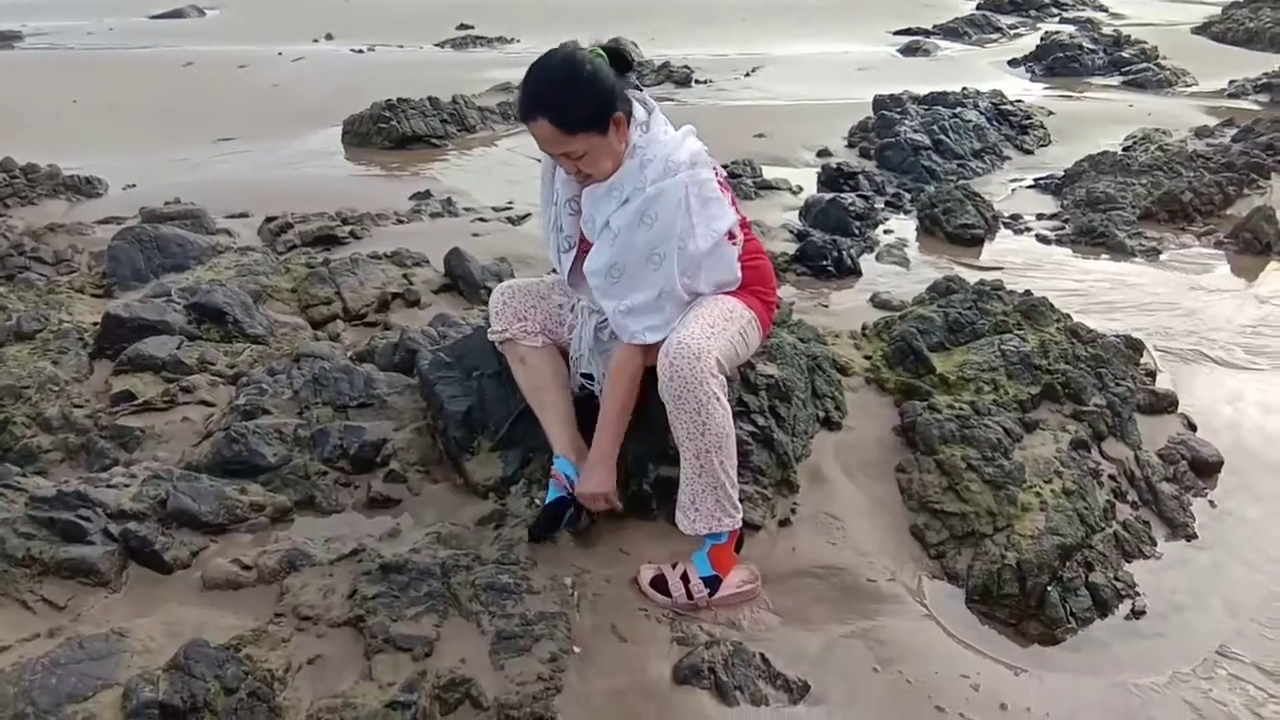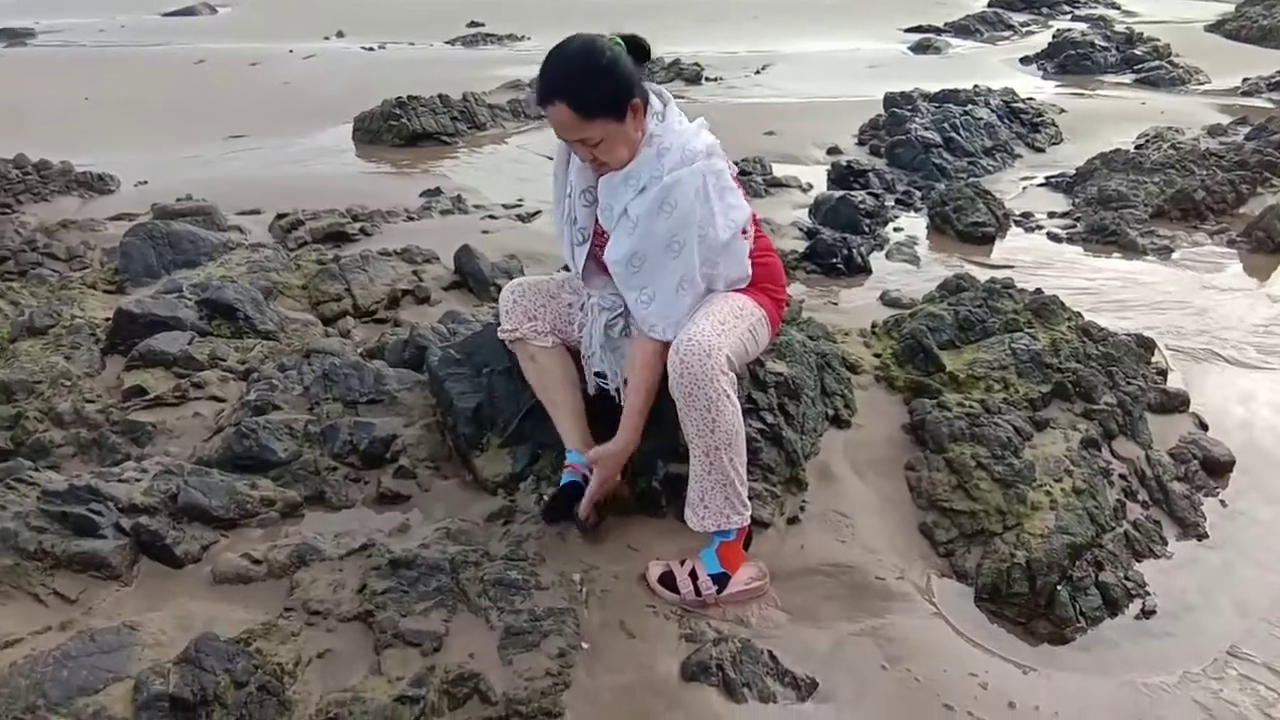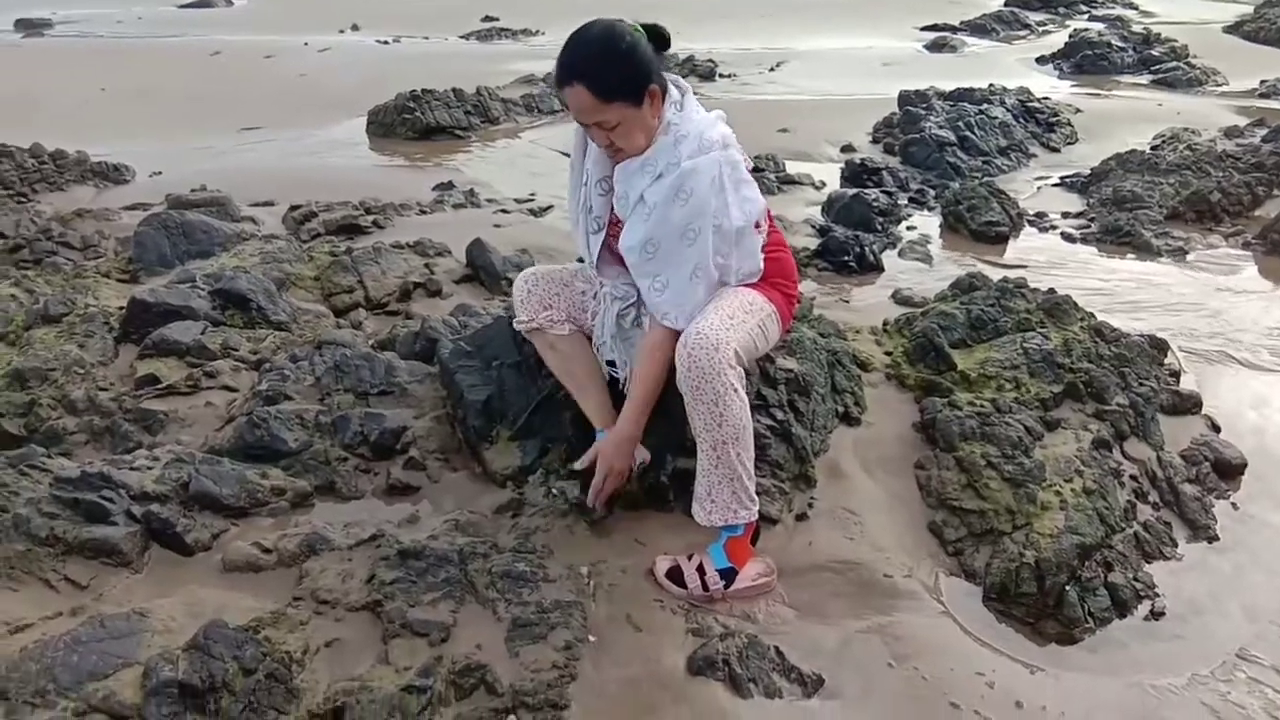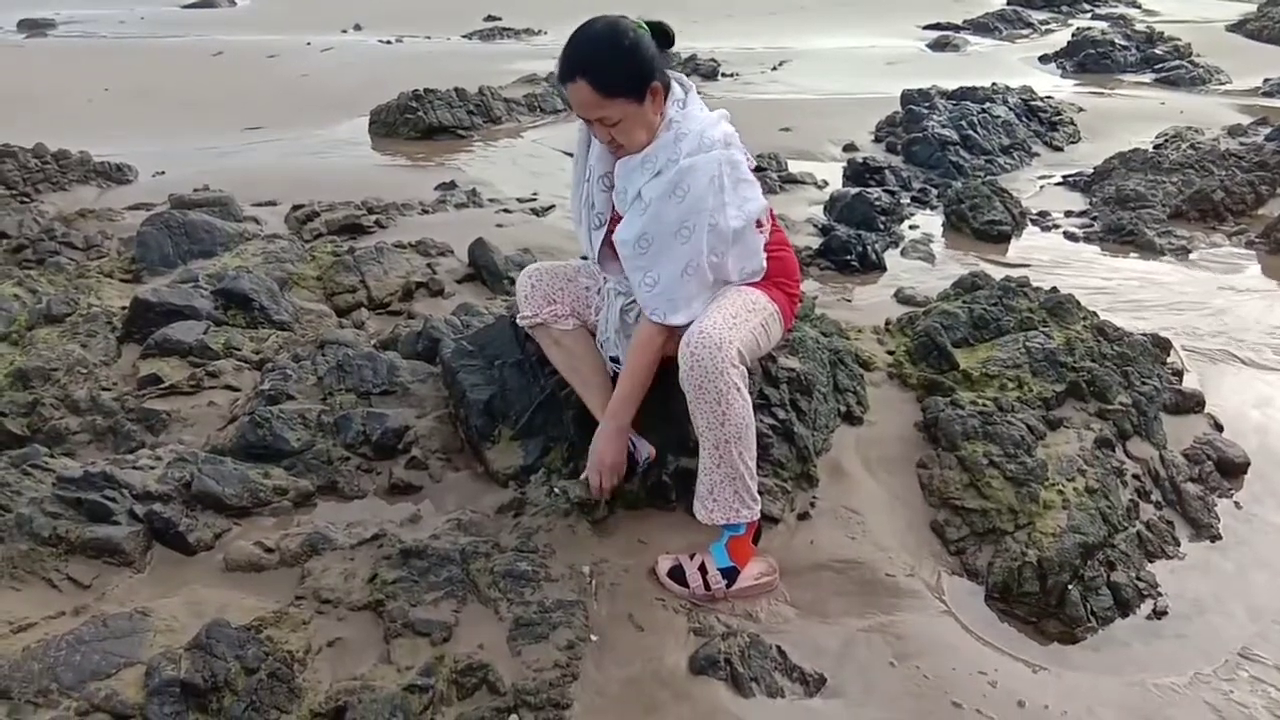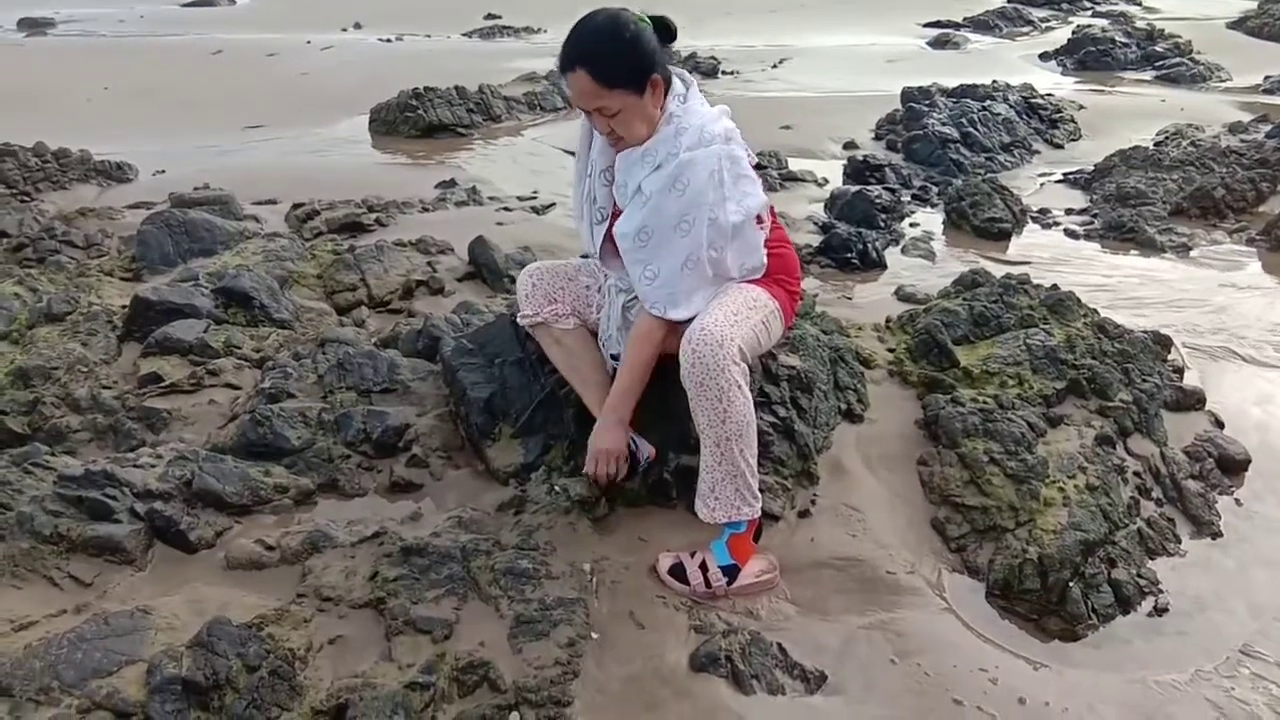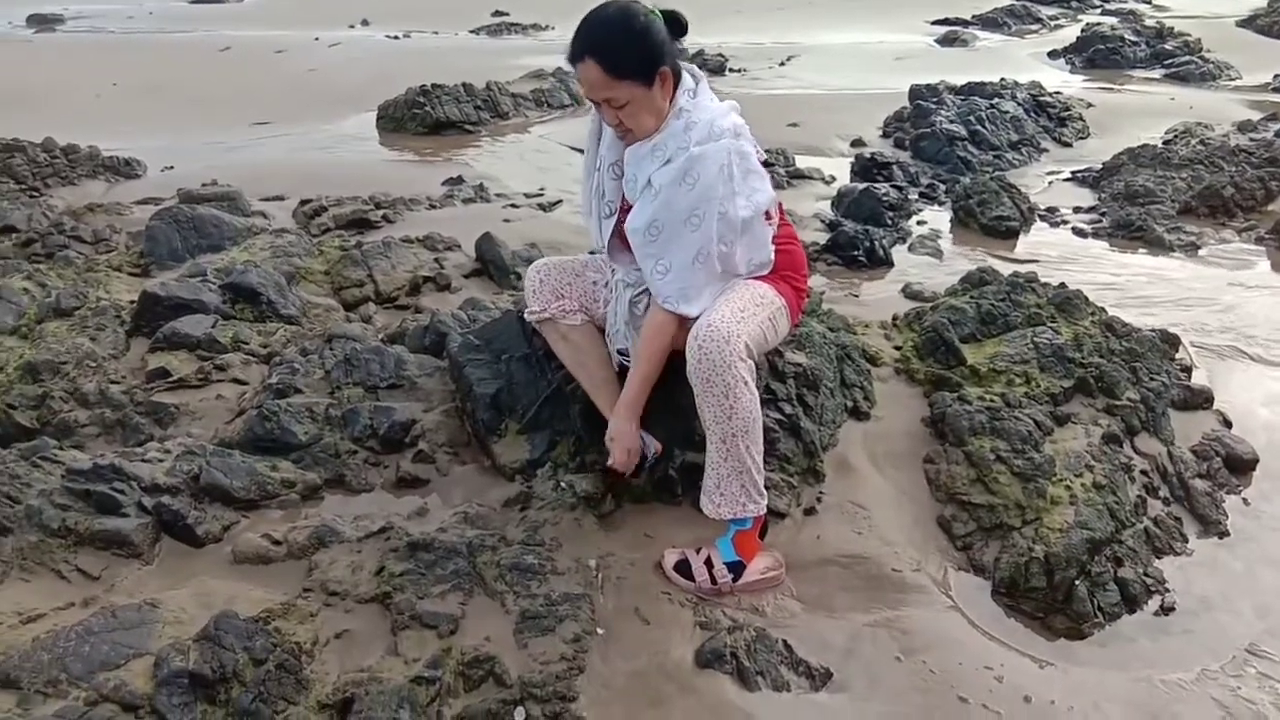
dt=0.1s
person 1, frame 1
left shoulder: (664, 184)
right shoulder: (584, 145)
left elbow: (636, 334)
right elbow: (580, 253)
left wrist: (605, 458)
left hip: (725, 290)
right hip: (627, 289)
left knee: (685, 357)
right knee: (511, 303)
left ankle: (721, 547)
right ankle: (568, 463)
person 1, frame 2
left shoulder: (681, 175)
right shoulder: (594, 139)
left elbow: (658, 326)
right elbow: (592, 246)
left wrist: (622, 447)
left hip: (732, 287)
right hip: (635, 286)
left knee: (694, 353)
right knee: (521, 303)
left ankle: (730, 546)
right ankle: (580, 459)
person 1, frame 3
left shoulder: (696, 164)
right shoulder: (612, 126)
left elbow: (670, 315)
right elbow: (606, 236)
left wrist: (628, 433)
left hip: (743, 281)
right hip: (647, 276)
left knee: (704, 347)
right knee: (534, 292)
left ankle: (737, 541)
right ankle: (610, 442)
person 1, frame 4
left shoulder: (697, 163)
right shoulder: (612, 126)
left elbow: (663, 312)
right elbow: (610, 236)
left wrist: (612, 429)
left hip: (747, 280)
right hip: (646, 277)
left knee: (705, 346)
right knee: (538, 288)
left ankle: (739, 539)
right ankle: (628, 447)
person 1, frame 5
left shoulder: (698, 157)
right shoulder: (614, 121)
left elbow: (663, 306)
right elbow: (613, 234)
left wrist: (612, 421)
left hip: (746, 277)
right hip: (650, 272)
left knee: (707, 343)
right knee: (539, 287)
left ankle: (740, 536)
right ankle: (628, 446)
person 1, frame 6
left shoulder: (707, 152)
right shoulder: (625, 117)
left elbow: (674, 300)
right elbow: (618, 225)
left wrist: (626, 416)
left hip: (753, 275)
right hip: (653, 269)
left knee: (713, 340)
right knee: (546, 283)
left ankle: (746, 534)
right ankle: (631, 442)
